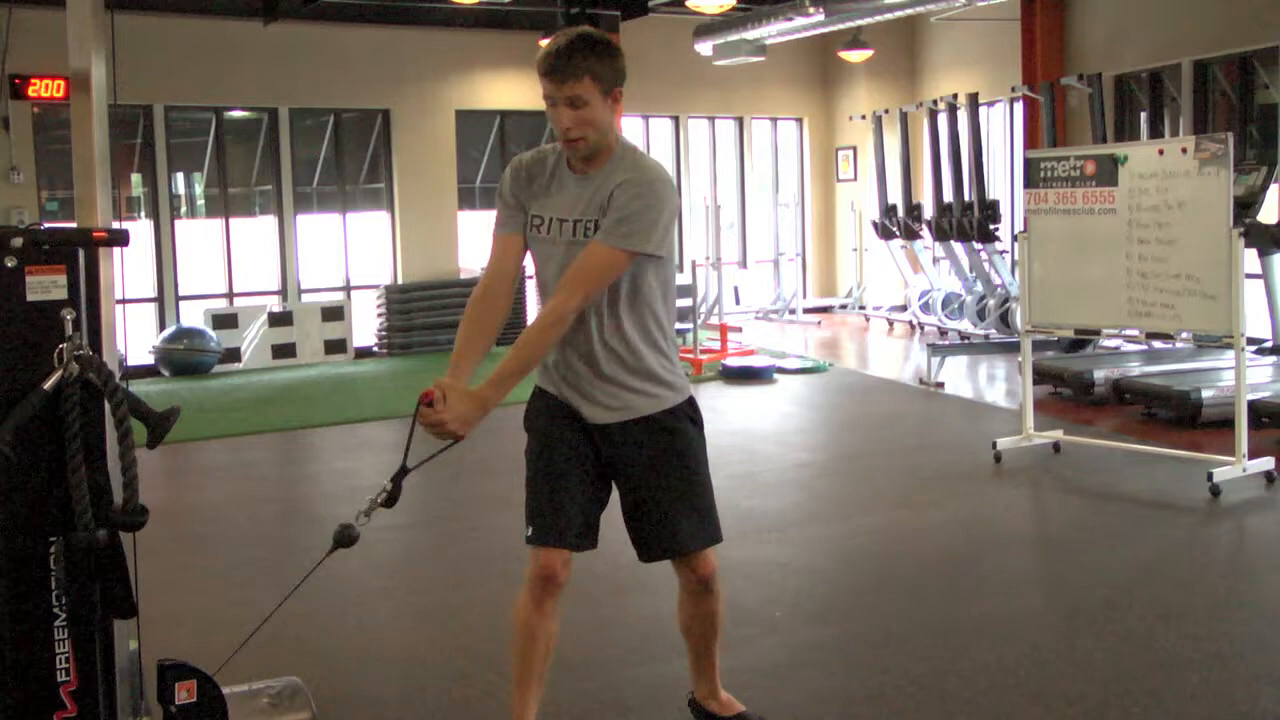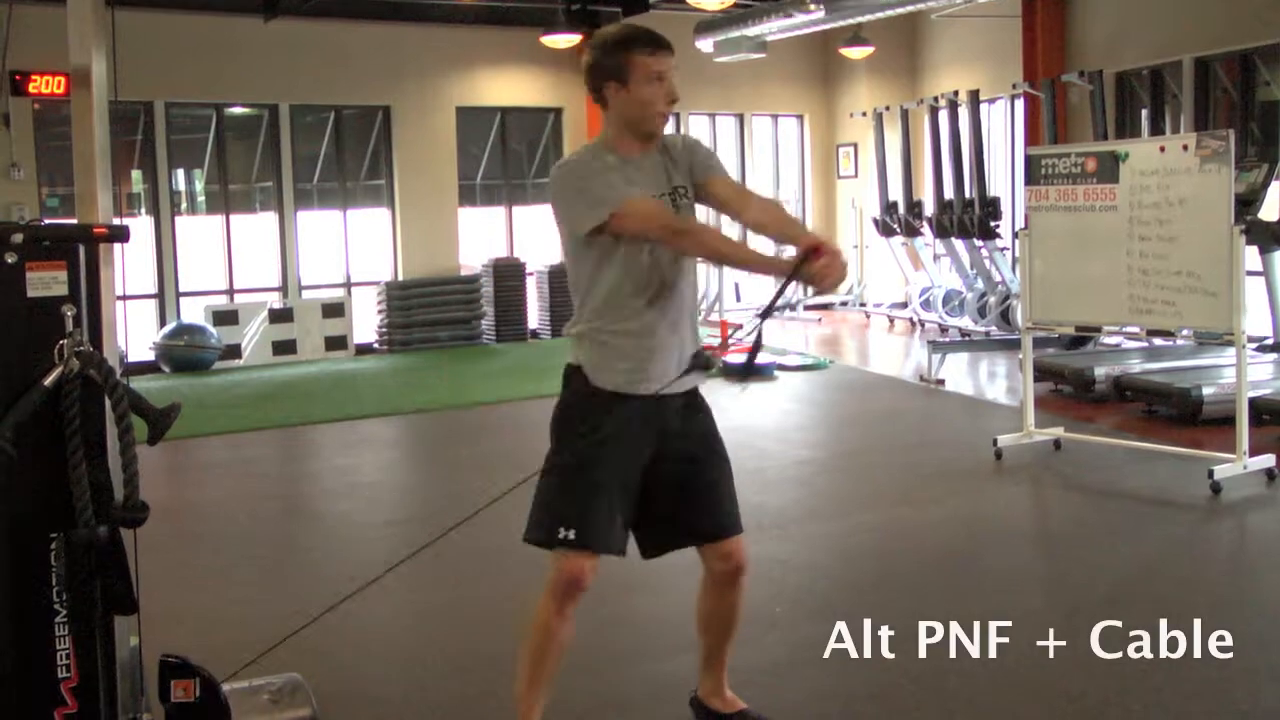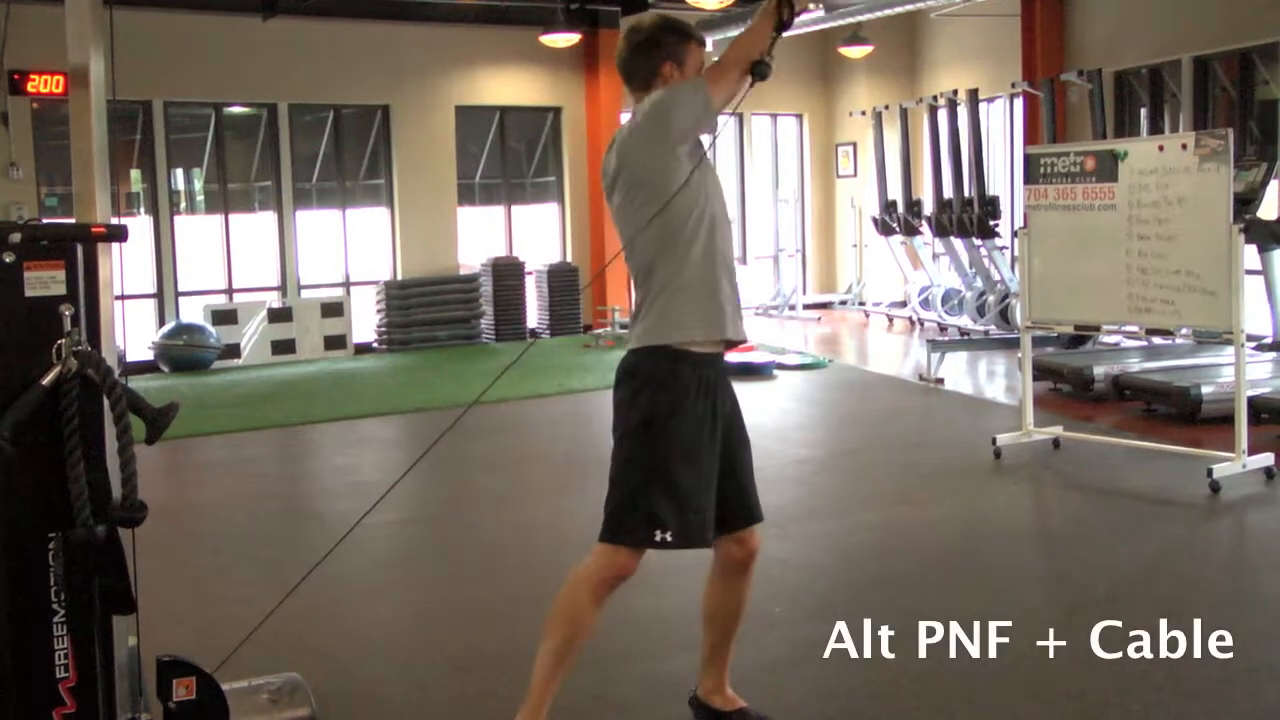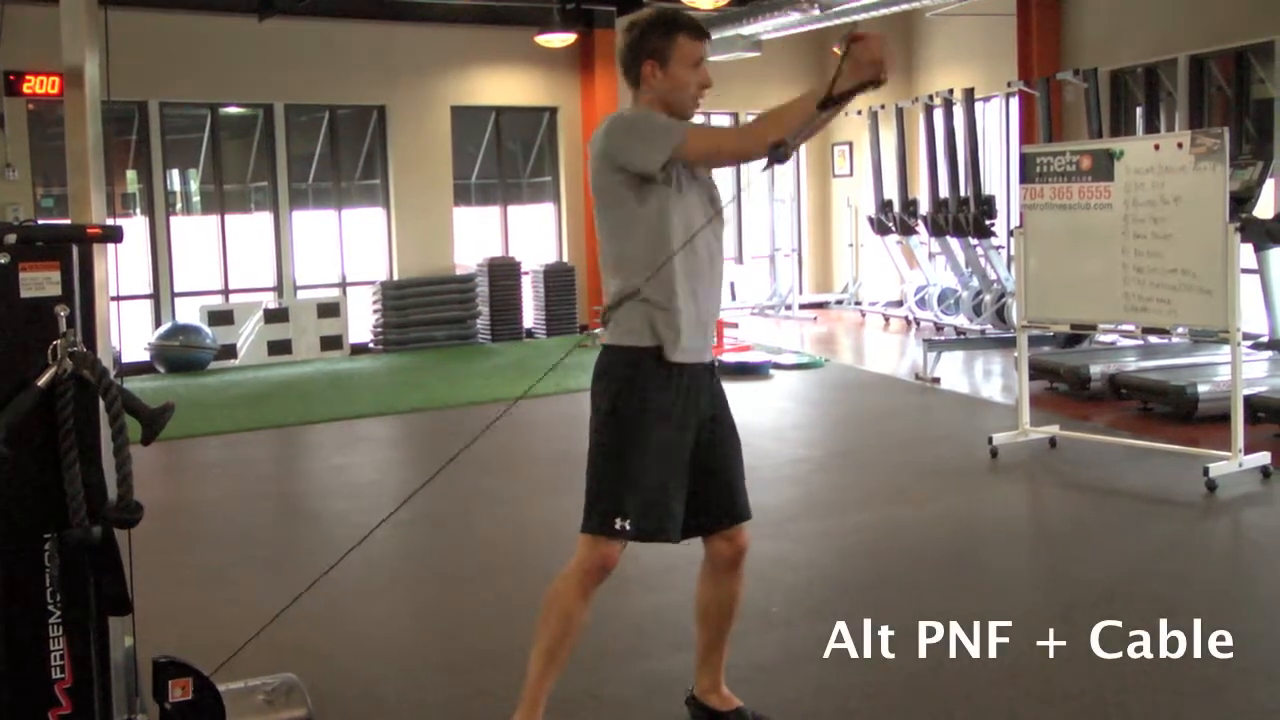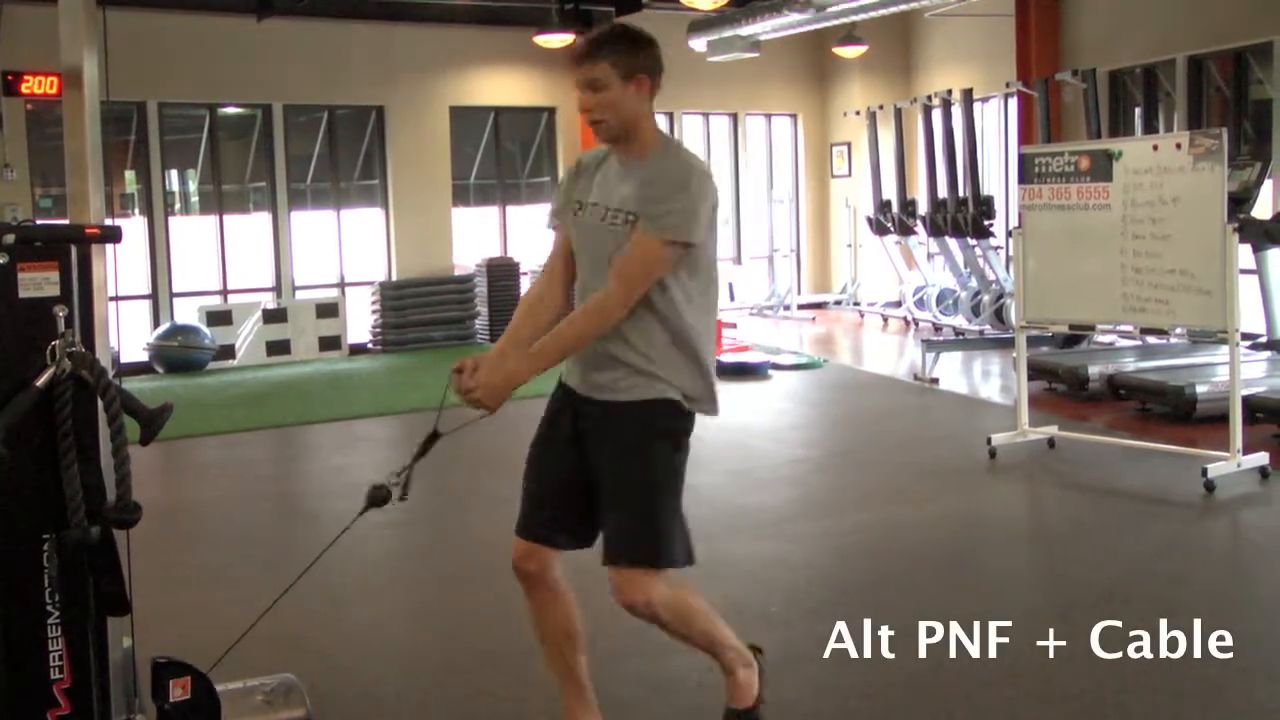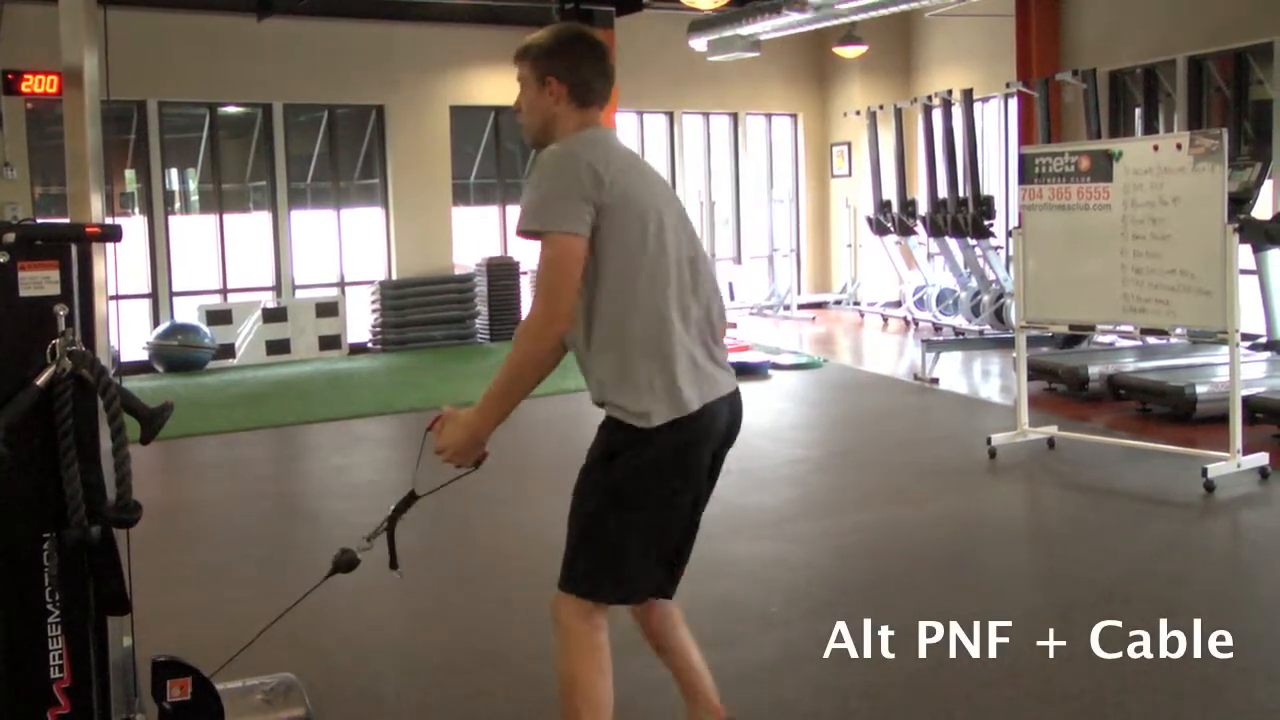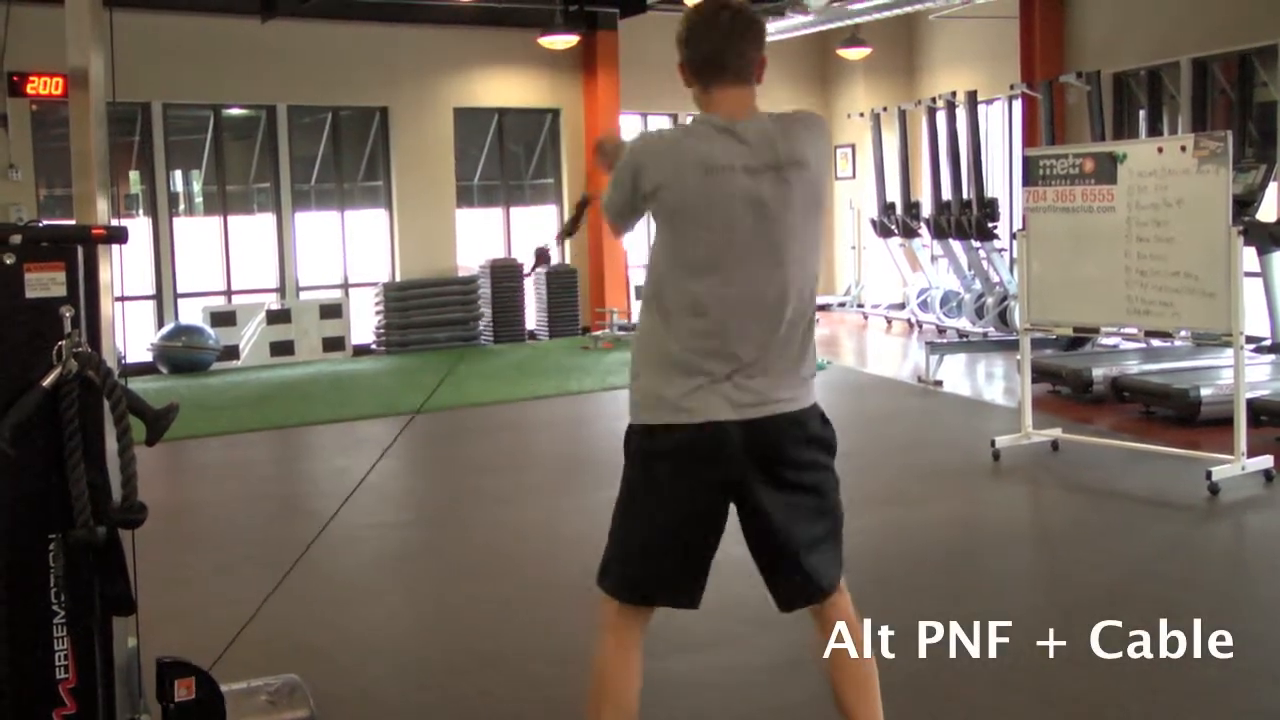
dt=0.5s
person 1, frame 1
left shoulder: (646, 187)
right shoulder: (525, 176)
left elbow: (569, 301)
right elbow: (499, 280)
left wrist: (484, 397)
right wrist: (452, 378)
left hip: (653, 408)
right hip: (563, 406)
left knee: (699, 568)
right knee: (547, 570)
person 1, frame 2
left shoulder: (683, 153)
right shoulder: (576, 176)
left elbow: (743, 204)
right elbow: (668, 229)
left wrist: (810, 243)
right wrist: (773, 265)
left hip: (678, 394)
right hip: (602, 398)
left knee: (728, 559)
right knee: (572, 573)
person 1, frame 3
left shoulder: (663, 136)
right shoulder: (658, 119)
left elbow: (732, 80)
right elbow: (736, 59)
left hip: (705, 371)
right hip: (668, 373)
left knee: (738, 546)
right knee: (618, 557)
person 1, frame 4
left shoulder: (682, 139)
right shoulder: (624, 133)
left elbow: (765, 138)
right elbow: (742, 144)
left wrist: (841, 82)
right wrist: (841, 82)
left hip: (696, 369)
right hip: (642, 369)
left knee: (729, 542)
right knee: (599, 552)
person 1, frame 5
left shoulder: (682, 176)
right shoulder: (581, 176)
left elbow: (616, 300)
right elbow: (552, 285)
left wrist: (516, 373)
right wrist: (495, 359)
left hip: (653, 403)
right hip: (581, 394)
left knee: (639, 585)
right knee: (534, 560)
left ankle: (737, 661)
person 1, frame 6
left shoulder: (565, 164)
right shoulder: (624, 165)
left elbow: (552, 319)
left wrist: (481, 422)
right wrist: (490, 412)
left hip: (654, 416)
right hip: (708, 401)
left knee: (580, 608)
right knee: (634, 584)
person 1, frame 7
left shoulder: (652, 160)
right shoulder: (807, 140)
left elbow: (617, 221)
left hip: (680, 425)
right hip: (787, 419)
left knee: (623, 615)
right knee: (831, 603)
